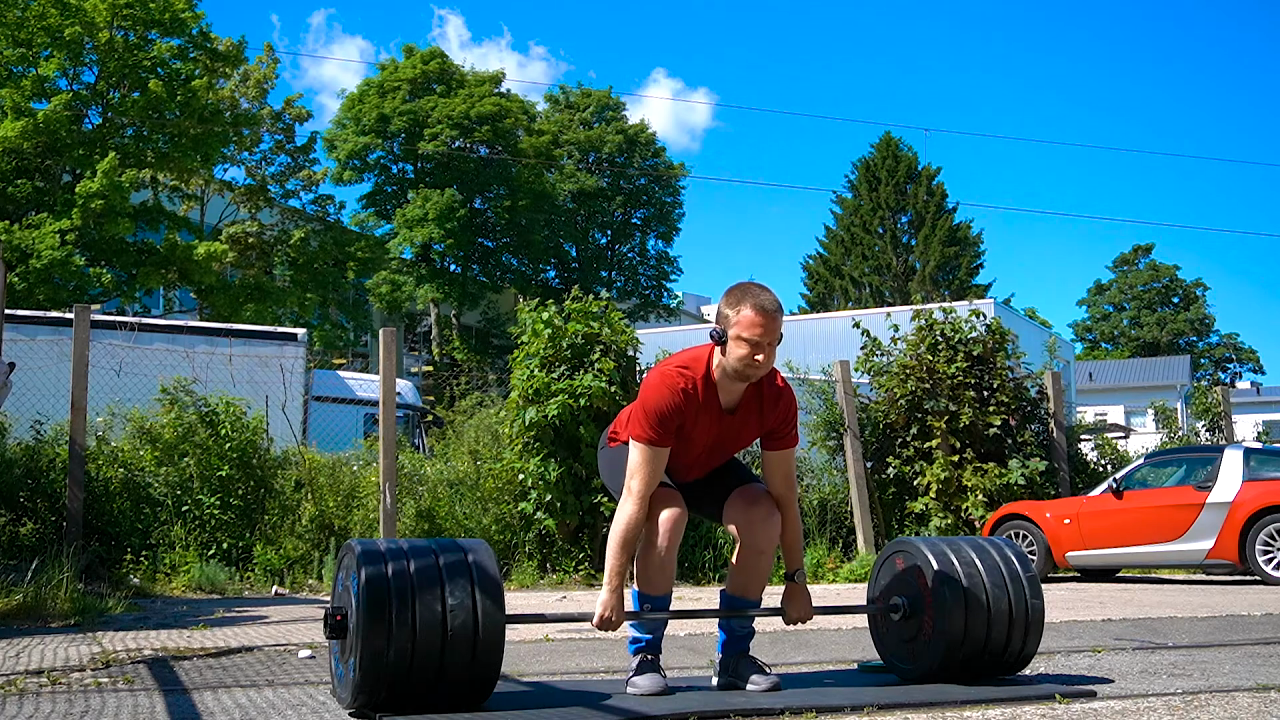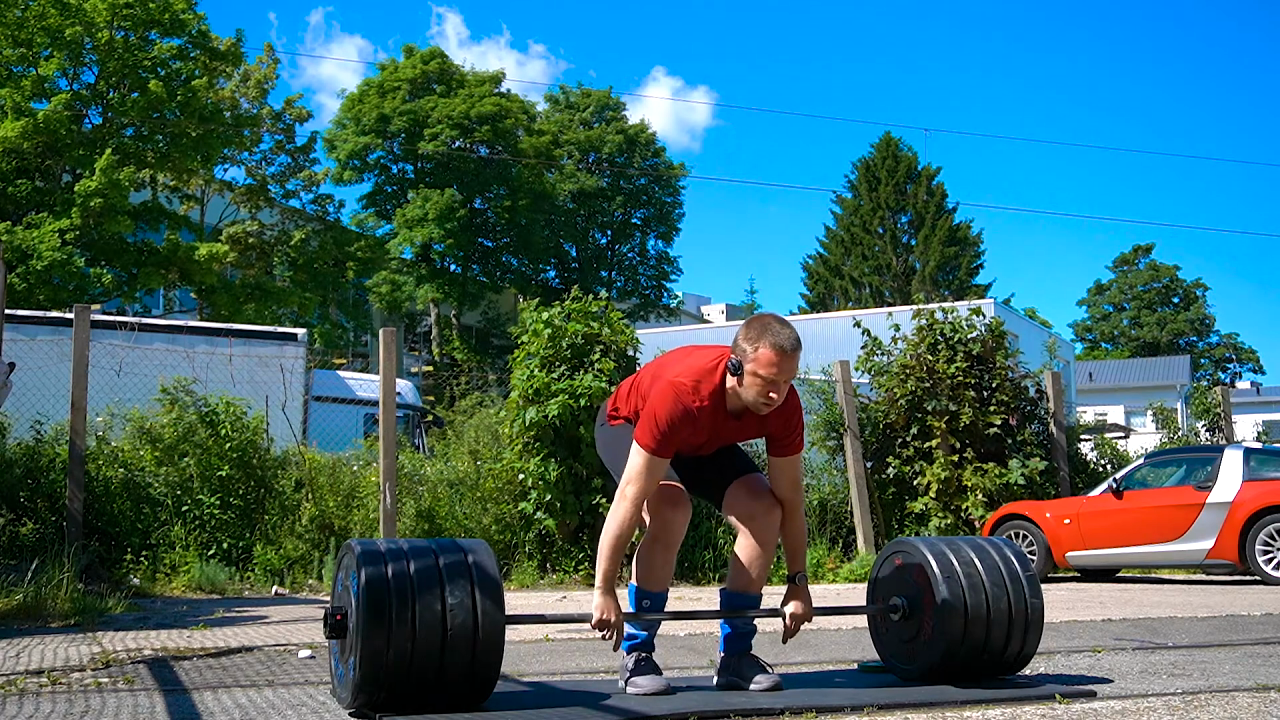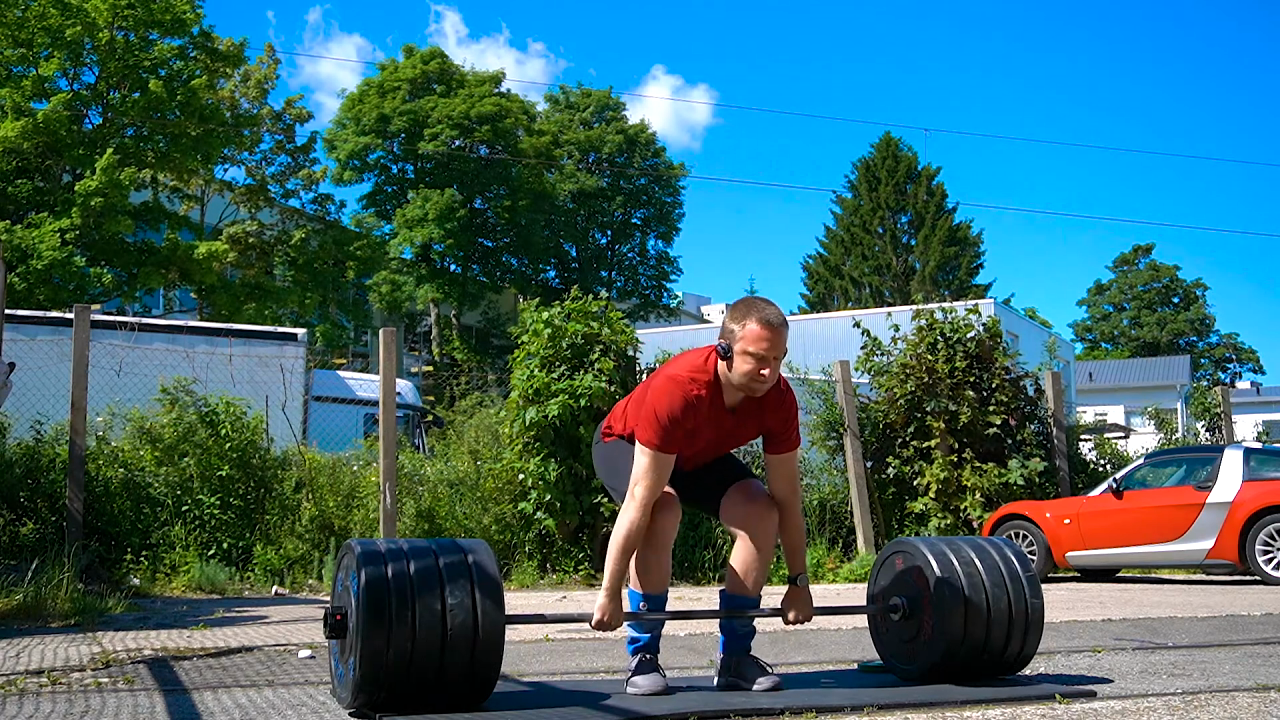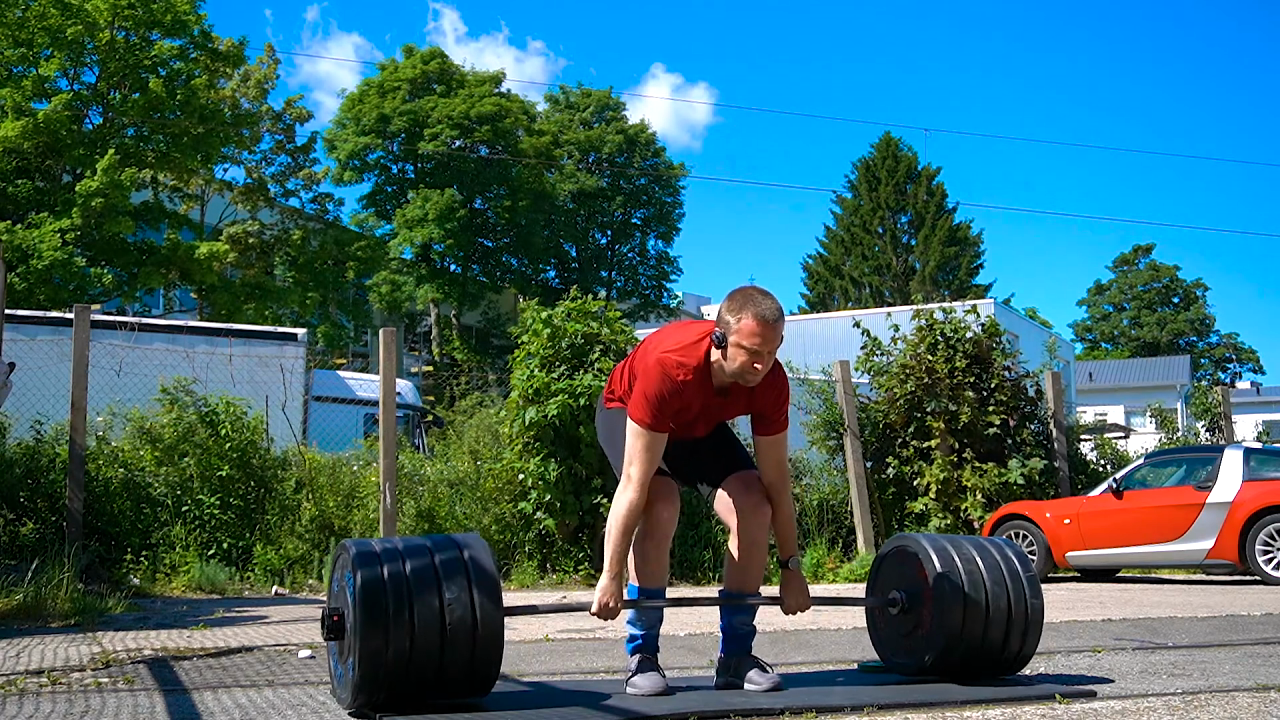
dt=1s
person 1, frame 1
left shoulder: (777, 396)
right shoulder: (670, 386)
left elbow: (784, 495)
right elbow: (636, 497)
left wrist: (795, 581)
right wrist: (611, 591)
left hip: (706, 461)
right hip: (631, 449)
left knee: (763, 520)
right knee: (667, 515)
left ankle: (734, 656)
right ankle: (644, 656)
person 1, frame 2
left shoulder: (784, 405)
right shoulder: (679, 394)
left elbow: (790, 498)
right elbow: (629, 498)
left wrist: (797, 583)
right wrist: (603, 591)
left hip: (706, 441)
right hip: (630, 424)
left knee: (763, 512)
right knee: (670, 507)
left ankle: (735, 654)
right ankle: (638, 654)
person 1, frame 3
left shoulder: (779, 399)
right shoulder: (677, 389)
left elbow: (787, 497)
right elbow: (641, 501)
left wrist: (798, 582)
right wrist: (609, 593)
left hip: (700, 457)
right hip: (625, 443)
left knee: (762, 515)
right knee: (663, 511)
left ankle: (734, 656)
right ankle: (643, 656)
person 1, frame 4
left shoulder: (771, 381)
right shoulder: (667, 367)
left elbow: (776, 479)
right elbow: (634, 483)
left wrist: (791, 568)
right wrist: (610, 575)
left hip: (701, 424)
right hip: (627, 411)
left knee: (754, 511)
right knee: (660, 506)
left ankle: (735, 655)
right ankle: (641, 656)
